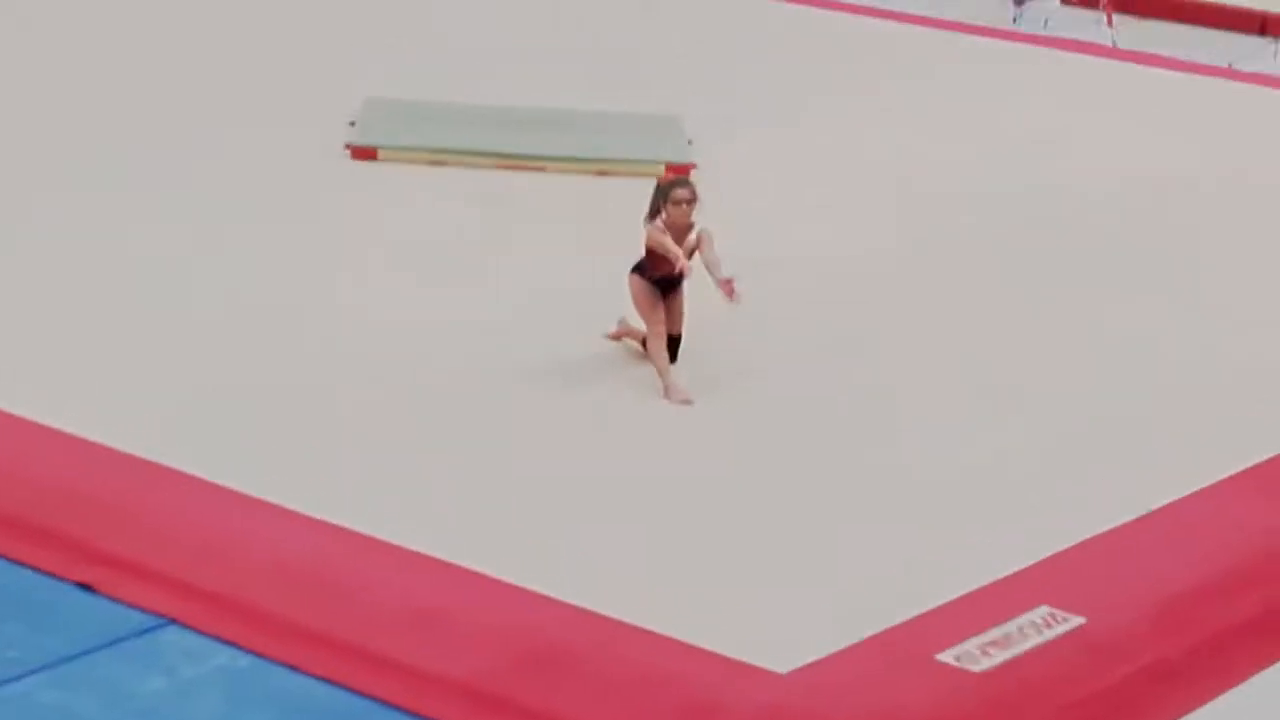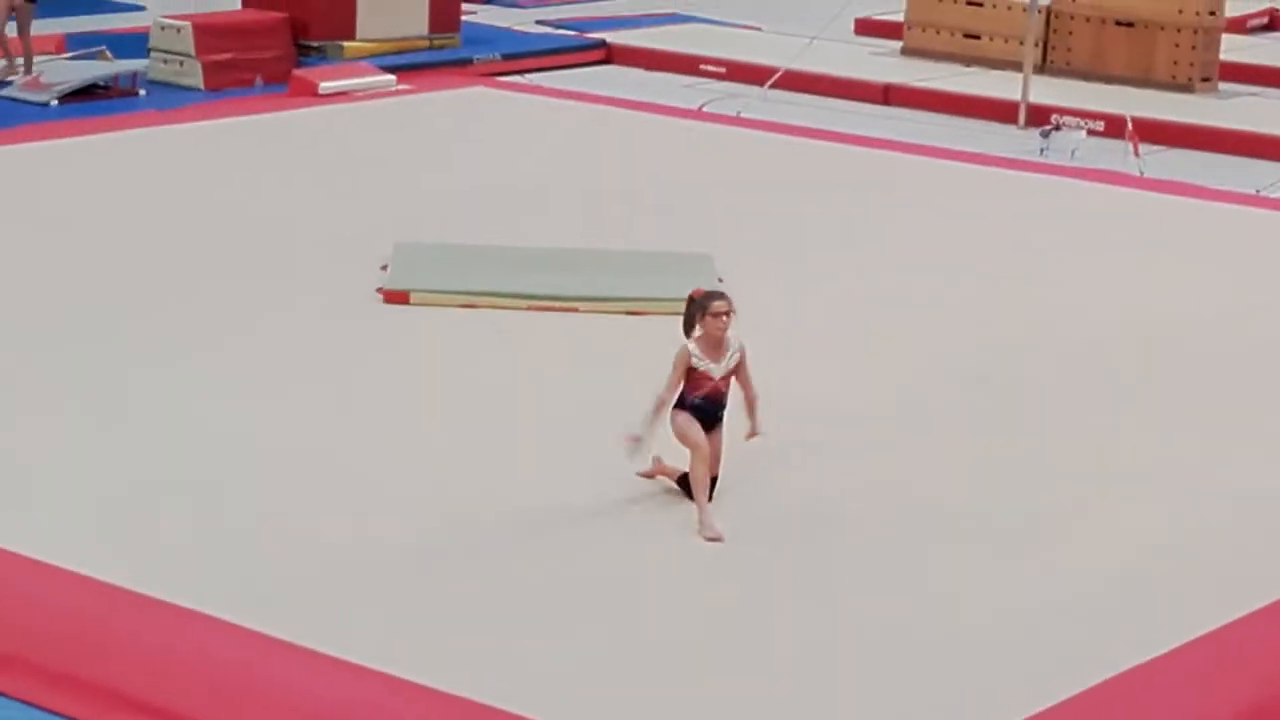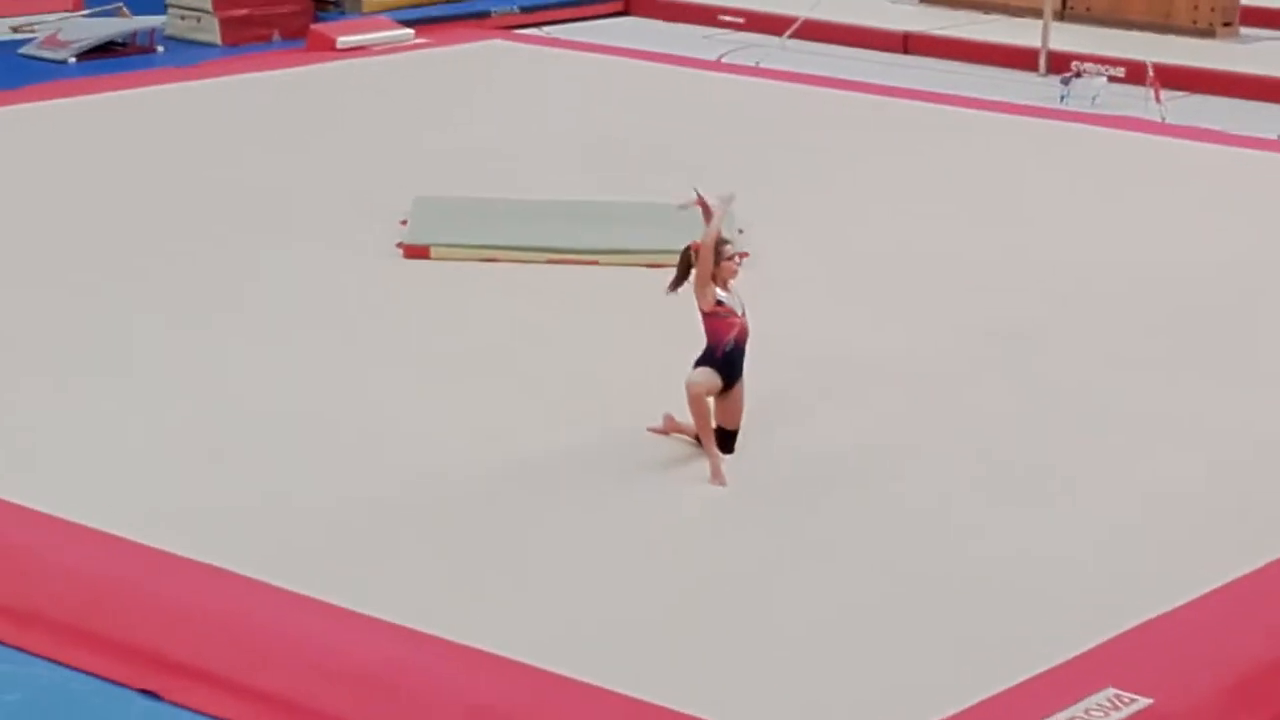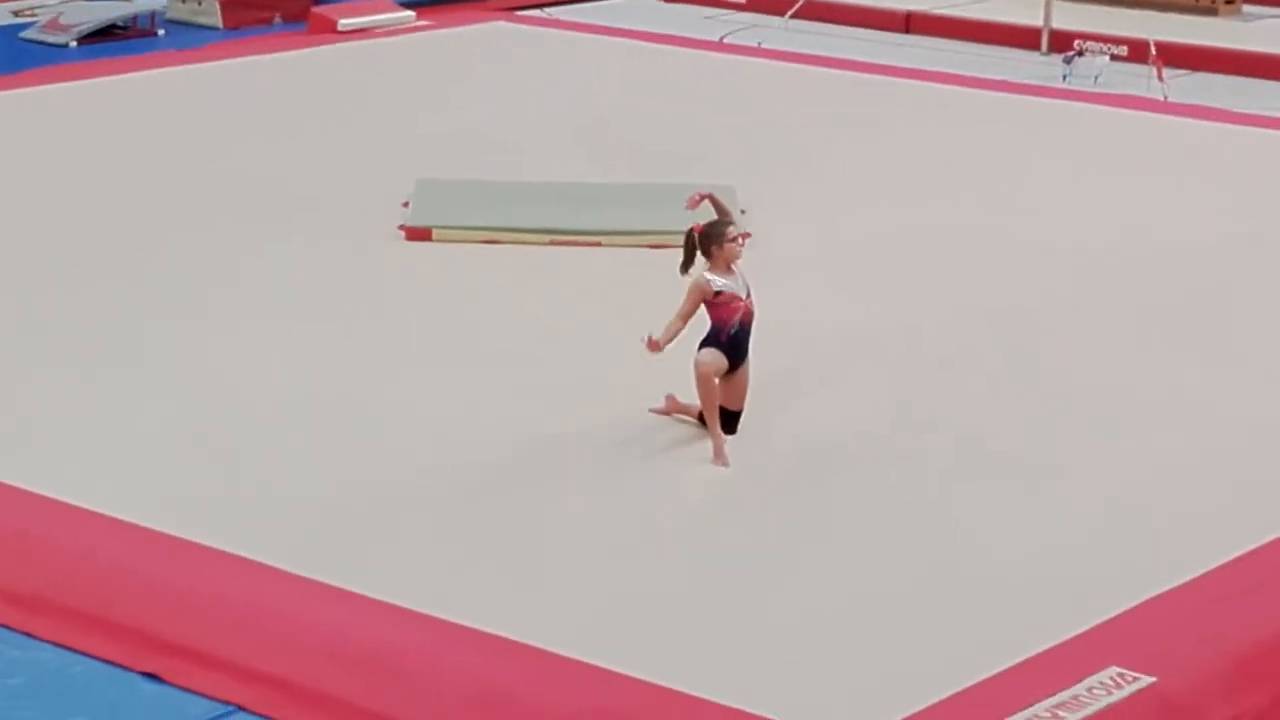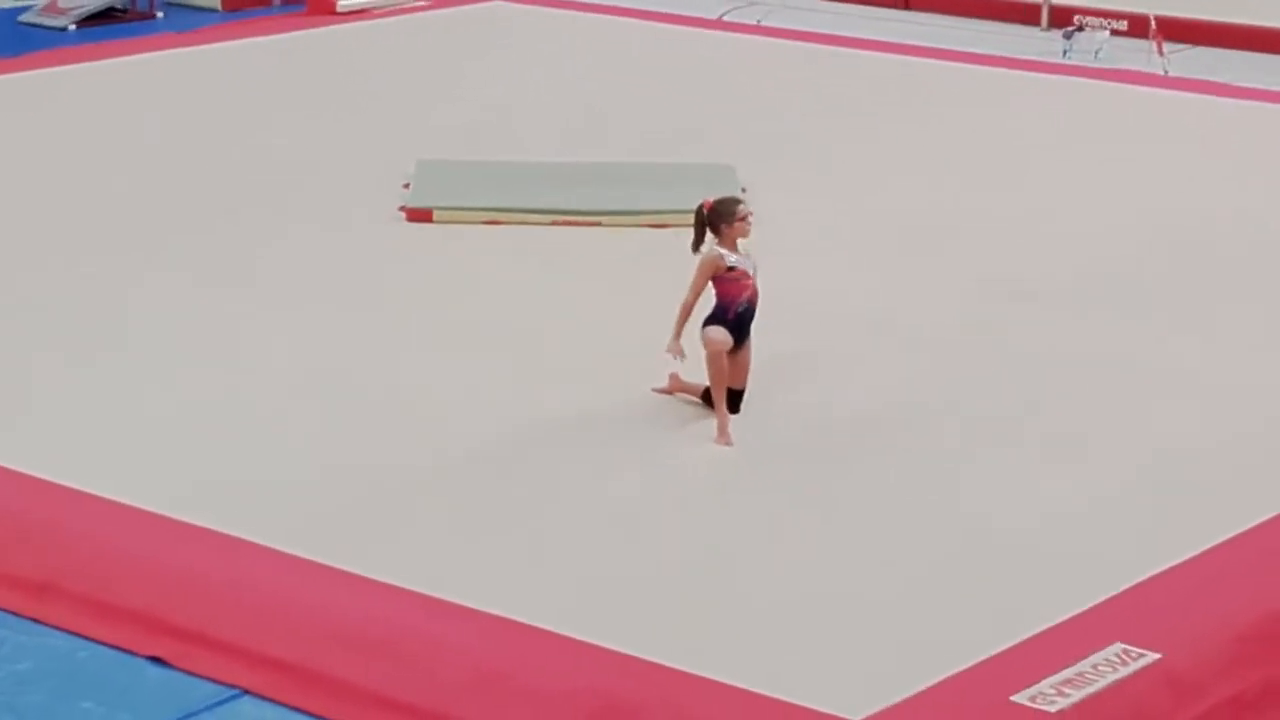
dt=0.7s
person 1, frame 1
left shoulder: (699, 234)
right shoulder: (655, 231)
left elbow: (709, 256)
right elbow: (667, 245)
left wrist: (721, 279)
right wrist: (680, 260)
left hip: (673, 284)
right hip: (645, 281)
left knee: (670, 352)
right knee: (657, 326)
left ankle: (627, 330)
right ankle: (669, 384)
person 1, frame 2
left shoulder: (736, 347)
right shoulder: (688, 351)
left elbow: (747, 388)
right elbow: (667, 392)
left wrist: (753, 423)
right wrist: (645, 430)
left hip: (714, 417)
right hip: (686, 413)
left knee: (706, 487)
right knee: (702, 450)
left ankle: (661, 468)
right ankle: (705, 517)
person 1, frame 3
left shoulder: (728, 286)
right shoulder: (706, 291)
left elbow: (716, 239)
right elbow: (706, 244)
left wrist: (706, 207)
right wrist: (718, 209)
left hip: (734, 369)
right hip: (712, 366)
left knee: (727, 443)
right knee: (694, 386)
left ankle: (675, 425)
right ankle: (712, 456)
person 1, frame 4
left shoulder: (733, 267)
right shoulder: (704, 282)
left elbow: (728, 221)
right elbow: (680, 320)
left wrist: (710, 197)
right wrist: (661, 342)
left hip: (740, 350)
right hip: (717, 346)
left knee: (730, 423)
right knee: (704, 366)
left ankle: (677, 406)
right ankle: (717, 438)
person 1, frame 5
left shoulder: (741, 253)
right shoulder: (715, 256)
right elbow: (691, 297)
right wrist: (675, 338)
left hip: (741, 328)
right hip: (720, 324)
left knee: (734, 403)
right knee: (718, 344)
left ankle: (679, 384)
right ankle: (721, 418)
